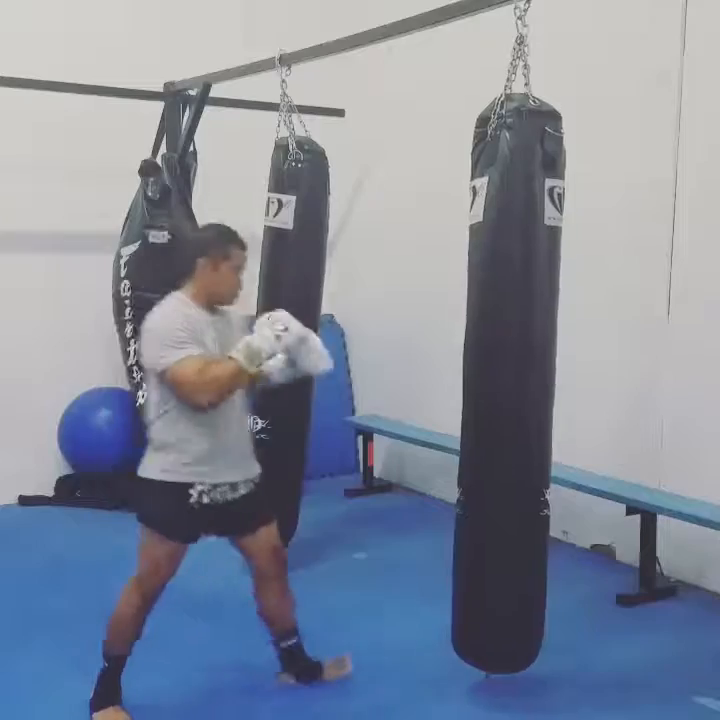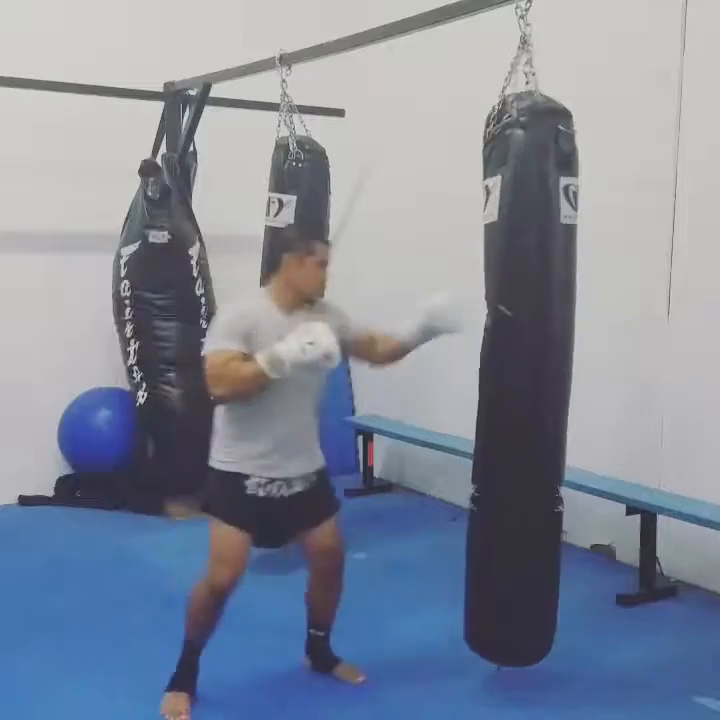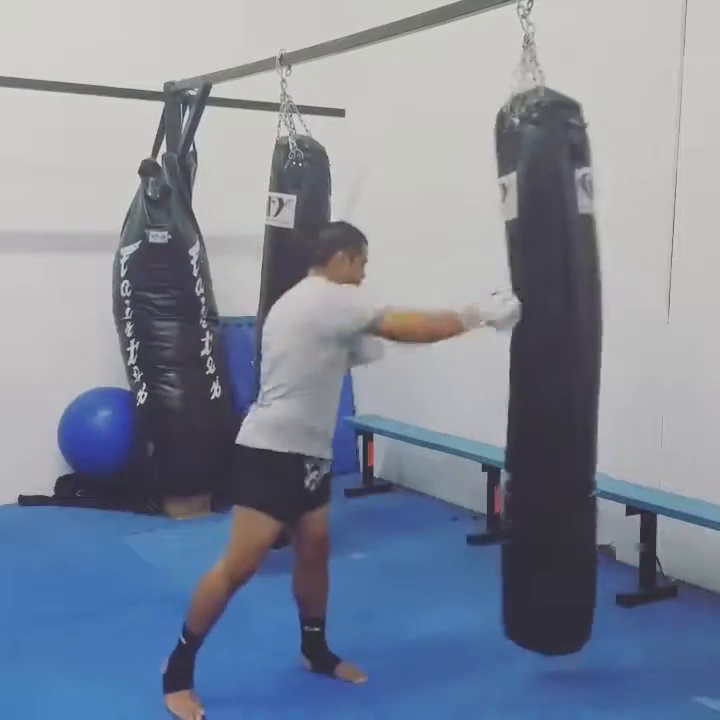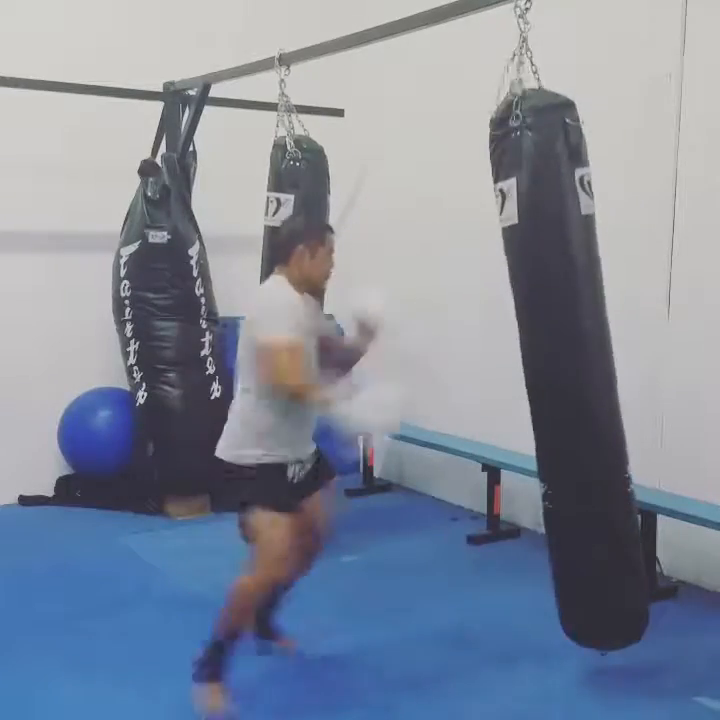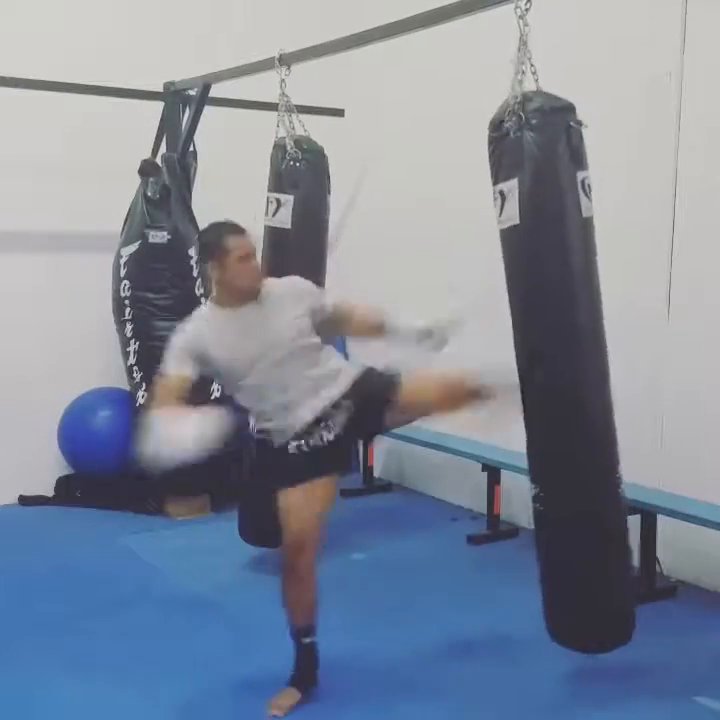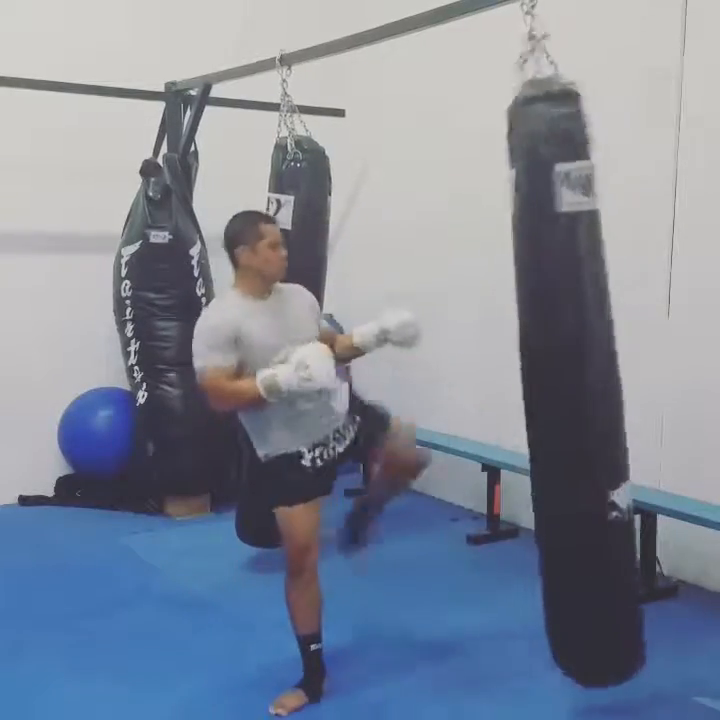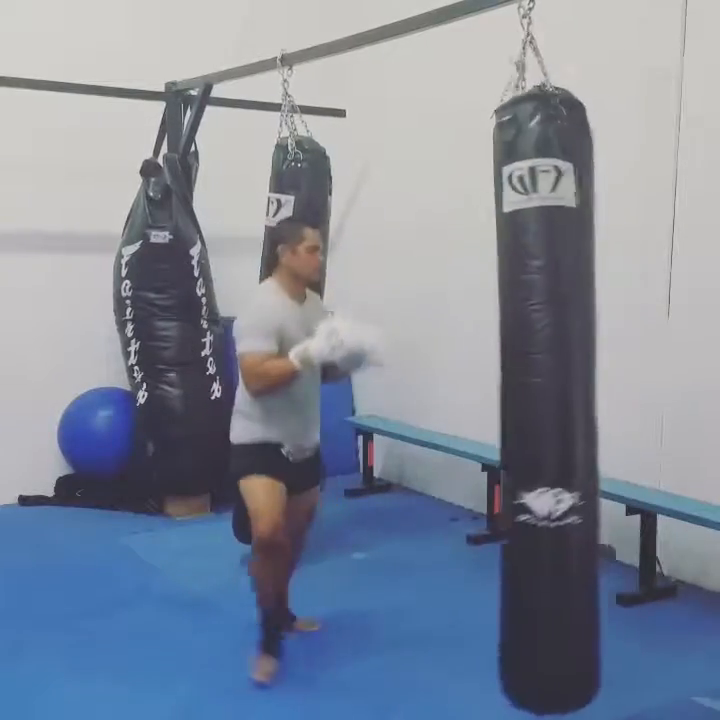
dt=0.3s
person 1, frame 1
left shoulder: (227, 320)
right shoulder: (167, 322)
left elbow: (242, 383)
right elbow: (202, 392)
left wrist: (288, 363)
right wrist: (256, 347)
left hip: (238, 473)
right hip: (176, 481)
left knee: (271, 563)
right knee: (148, 586)
left ankle: (296, 662)
person 1, frame 2
left shoulder: (324, 316)
right shoulder: (239, 316)
left elbow: (376, 350)
right elbow: (221, 385)
left wrist: (420, 330)
right wrist: (280, 358)
left hip: (301, 469)
right hip: (240, 471)
left knee: (330, 557)
right knee: (222, 579)
left ankle: (319, 654)
right ankle: (182, 677)
person 1, frame 3
left shoulder: (304, 301)
right shoulder: (334, 299)
right elbow: (411, 326)
left wrist: (355, 351)
right wrist: (482, 313)
left hip: (304, 453)
right hip: (275, 452)
left knee: (314, 549)
right knee: (241, 564)
left ankle: (316, 651)
right ankle: (178, 672)
person 1, frame 4
left shoulder: (302, 305)
right shoulder: (281, 303)
left elbow: (339, 358)
right elbow: (284, 377)
left wrist: (364, 333)
right wrist: (333, 402)
left hip: (294, 451)
right hip: (259, 457)
left knee: (311, 535)
right knee: (272, 565)
left ankle: (263, 622)
right ankle: (212, 665)
person 1, frame 5
left shoulder: (291, 290)
right shoulder: (195, 333)
left elbow: (346, 319)
right elbow: (167, 395)
left wrist: (402, 328)
right wrist: (163, 421)
left hip: (346, 396)
right hip: (297, 437)
left knee: (454, 391)
right knee: (298, 547)
right ankle: (306, 671)
person 1, frame 6
left shoulder: (299, 296)
right shoulder: (217, 322)
left elbow: (329, 346)
right elbow: (218, 396)
left wrist: (374, 334)
right wrist: (276, 380)
left hip: (340, 414)
right hip: (289, 453)
left knee: (407, 462)
right knee: (301, 556)
left ankle: (361, 516)
right ankle: (313, 676)
person 1, frame 7
left shoulder: (316, 307)
right shoulder: (262, 309)
right elbow: (258, 380)
left wrist: (346, 359)
right wrist: (310, 352)
left hip: (304, 441)
right hip: (259, 442)
left knee: (295, 529)
right knee: (268, 533)
left ankle: (278, 607)
right ankle: (269, 638)
